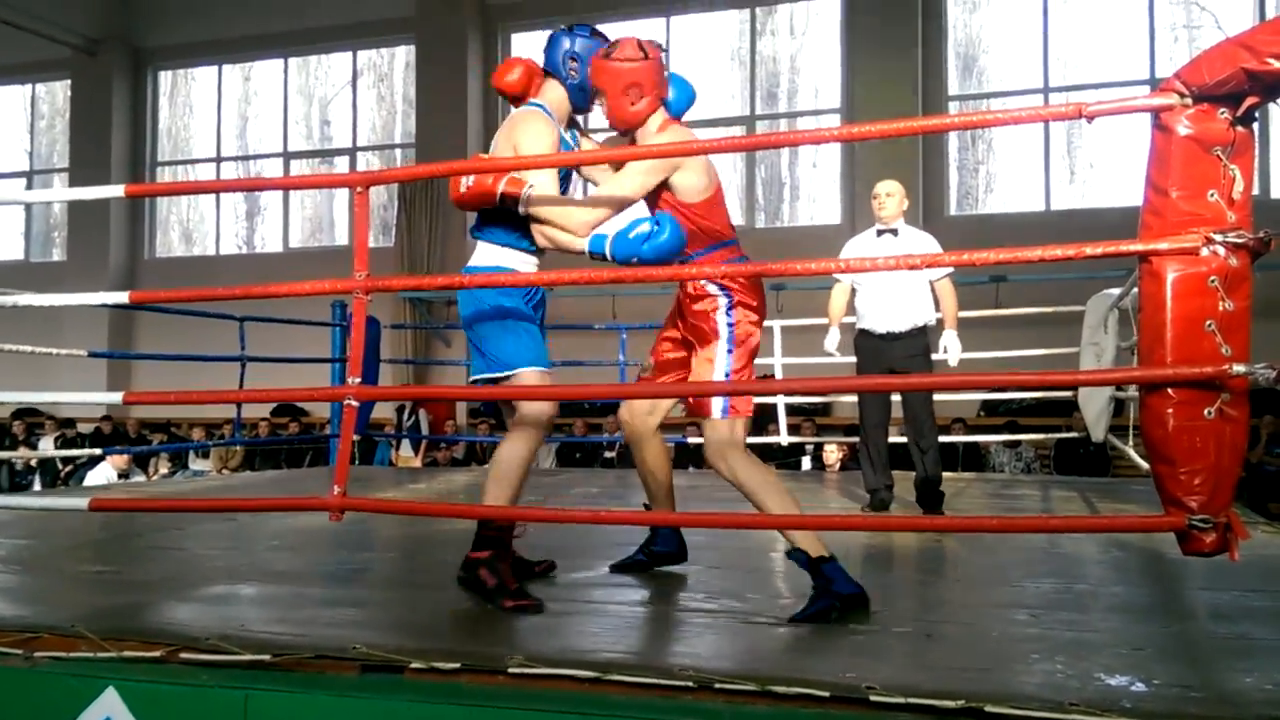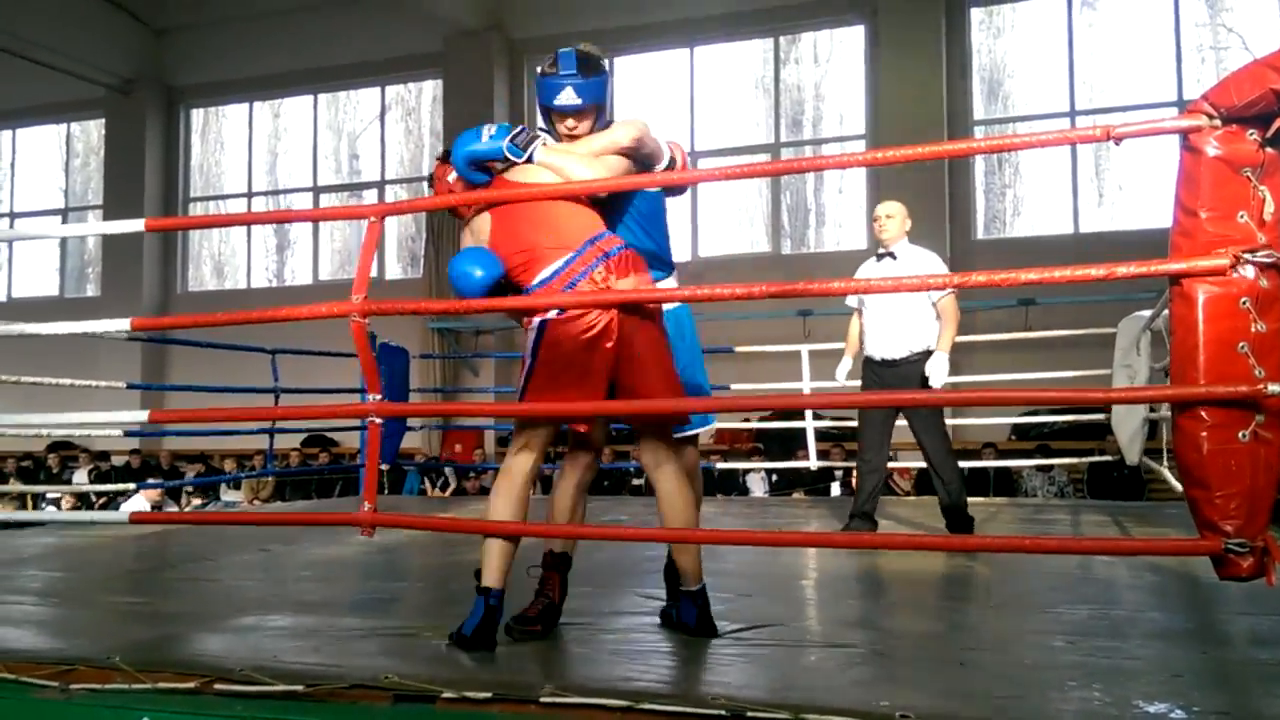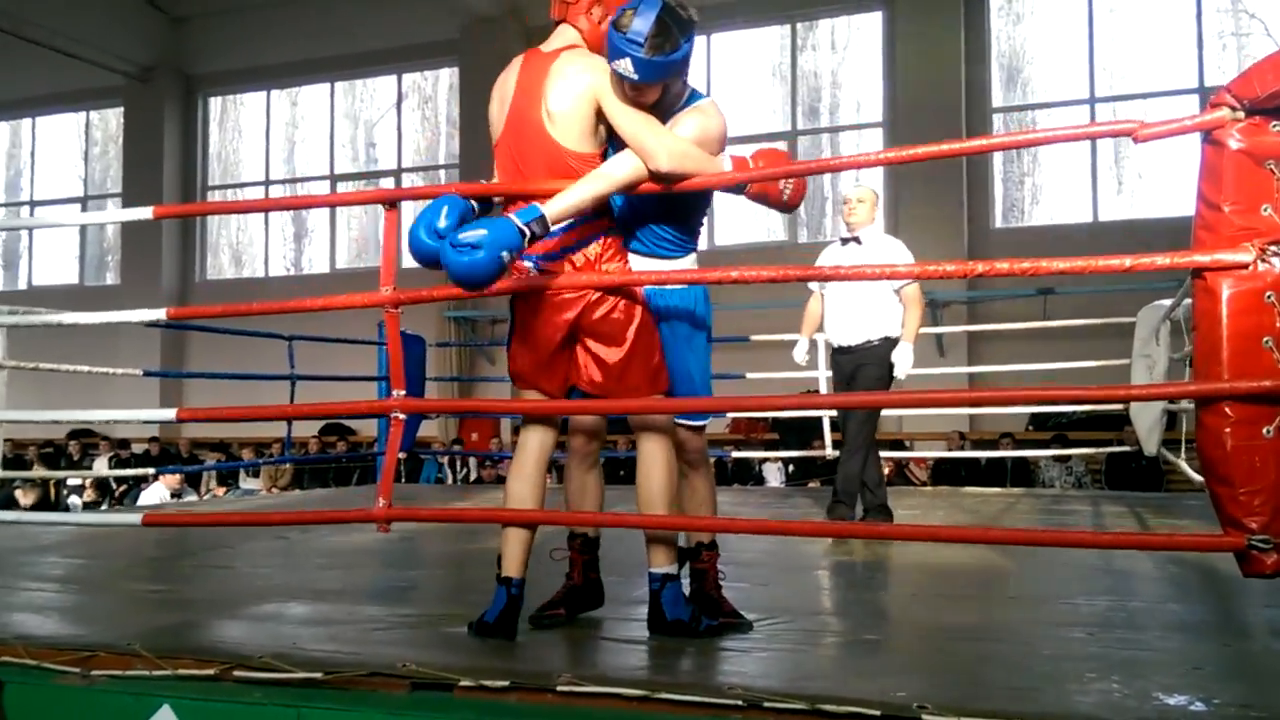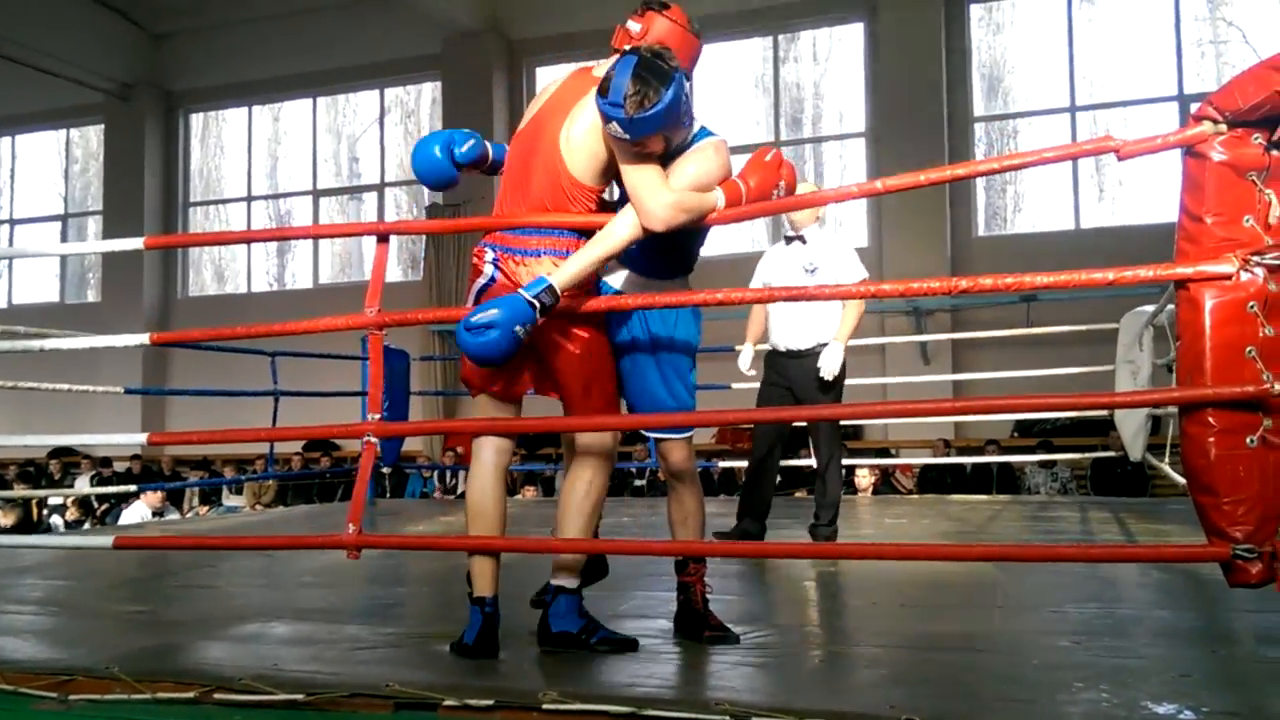
dt=0.7s
person 1, frame 1
left shoulder: (663, 148)
right shoulder: (644, 137)
left elbow: (587, 221)
left wrist: (513, 194)
left hip: (722, 298)
right hip: (698, 300)
left knee: (722, 446)
right knee: (637, 418)
left ankle: (834, 578)
right ankle: (665, 537)
person 1, frame 2
left shoulder: (469, 232)
right shoulder: (535, 157)
left hip: (561, 309)
right hip: (624, 282)
left knee: (522, 454)
right knee: (658, 449)
left ankle: (486, 606)
right ankle: (692, 601)
person 1, frame 3
left shoulder: (507, 78)
right shoulder: (592, 70)
left elbow: (511, 175)
left hip: (532, 272)
right hip: (596, 267)
left knee: (537, 430)
right knee: (652, 426)
left ankle: (507, 595)
right ankle: (666, 593)
person 1, frame 4
left shoulder: (554, 87)
right shoulder: (612, 108)
right elbow: (658, 212)
right wrist: (740, 190)
left hip: (498, 272)
right hip: (559, 283)
left knee: (491, 439)
right knee: (594, 443)
left ankle: (482, 615)
right ankle: (563, 605)
person 2, frame 1
left shoulder: (556, 126)
right shoulder: (535, 125)
right elbow: (543, 227)
right wrist: (610, 243)
left hip: (518, 287)
right hip: (499, 282)
left knee: (528, 422)
right knee: (535, 414)
left ankle: (495, 551)
right ankle: (485, 557)
person 2, frame 2
left shoulder: (635, 137)
left elbow: (601, 161)
left hip: (660, 318)
left knee: (684, 455)
right knee: (581, 453)
left ankle: (681, 581)
right ankle: (550, 592)
person 2, frame 3
left shoulder: (704, 120)
left elbow: (629, 172)
left hip: (670, 296)
left knee: (689, 442)
right knee: (582, 432)
left ankle: (705, 584)
right ankle: (582, 576)
person 2, frame 4
left shoulder: (705, 156)
left elbow: (630, 226)
left hip: (660, 312)
right hip: (600, 294)
left knee: (677, 456)
left ankle: (693, 602)
person 3, frame 1
left shoulder: (923, 242)
right shoulder: (855, 246)
left elbow: (944, 287)
right elbow: (841, 290)
left wrist: (950, 329)
right wrist: (833, 327)
left hip: (913, 341)
right hip: (871, 342)
left knee: (920, 418)
right knee: (872, 420)
left ankle: (929, 493)
right ankle: (879, 492)
person 3, frame 2
left shoulder: (926, 262)
right shoulder: (865, 270)
left elbow: (949, 311)
right elbow: (857, 318)
left wrist: (942, 354)
right wrist: (848, 357)
left hip: (915, 367)
right hip: (875, 369)
left knee: (935, 444)
right knee: (870, 445)
left ankle: (958, 519)
right ankle: (861, 519)
person 3, frame 3
left shoulder: (890, 249)
right shoulder: (829, 254)
left elbow: (913, 300)
right elbow: (817, 299)
left wrist: (906, 344)
right wrist: (805, 338)
left hip: (876, 353)
right hip: (841, 355)
left knee: (858, 431)
right knee: (854, 433)
left ankle: (842, 507)
right ankle: (876, 509)
person 3, frame 4
left shoulder: (836, 249)
right shoulder: (773, 256)
left elbow: (856, 300)
right elbow: (760, 304)
left wrist: (837, 344)
right wrist: (748, 345)
left hip: (819, 359)
right hip: (779, 361)
left knee: (825, 444)
right knee: (764, 441)
left ankle: (825, 523)
right ankle: (750, 524)
